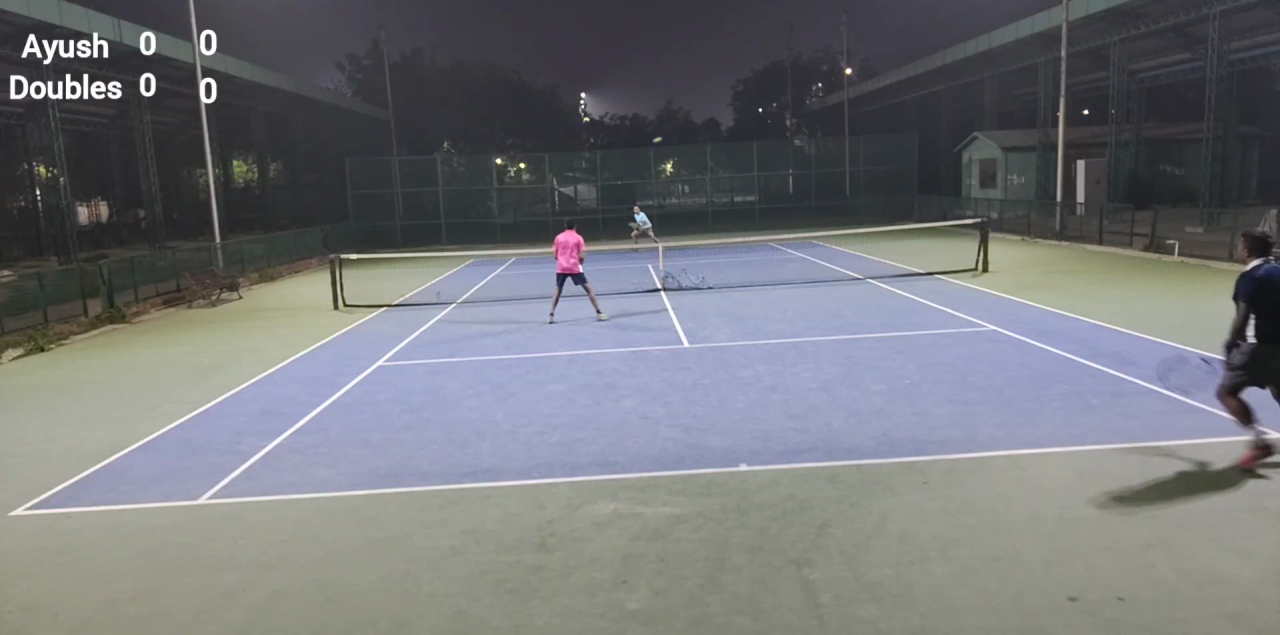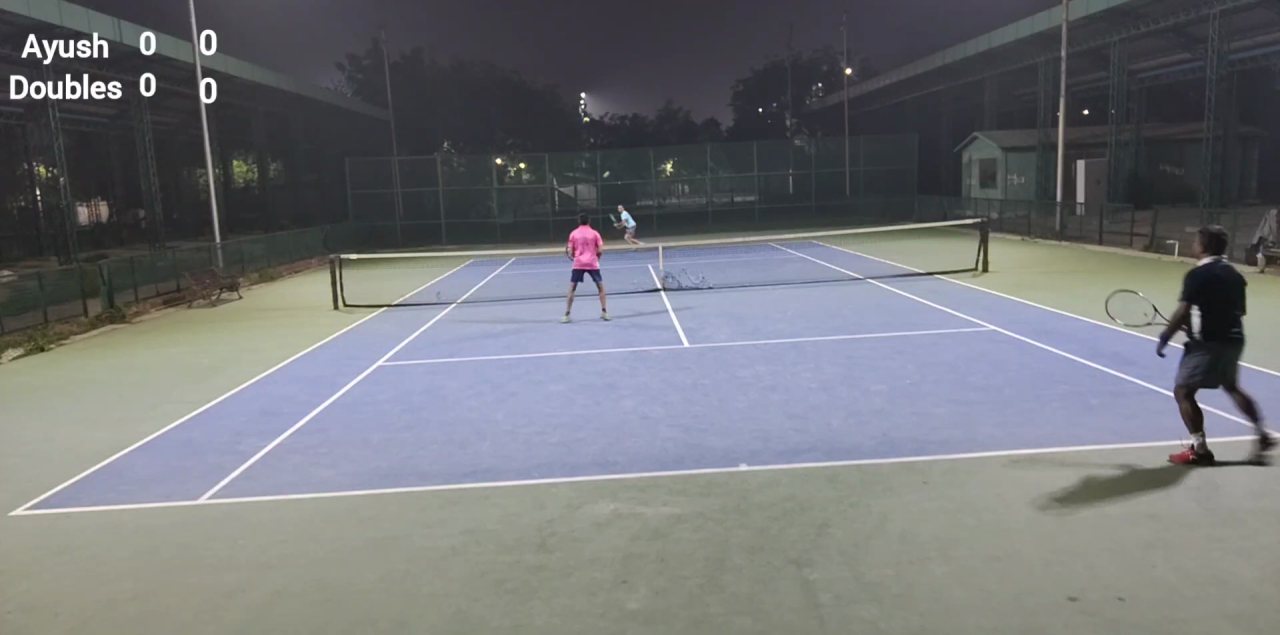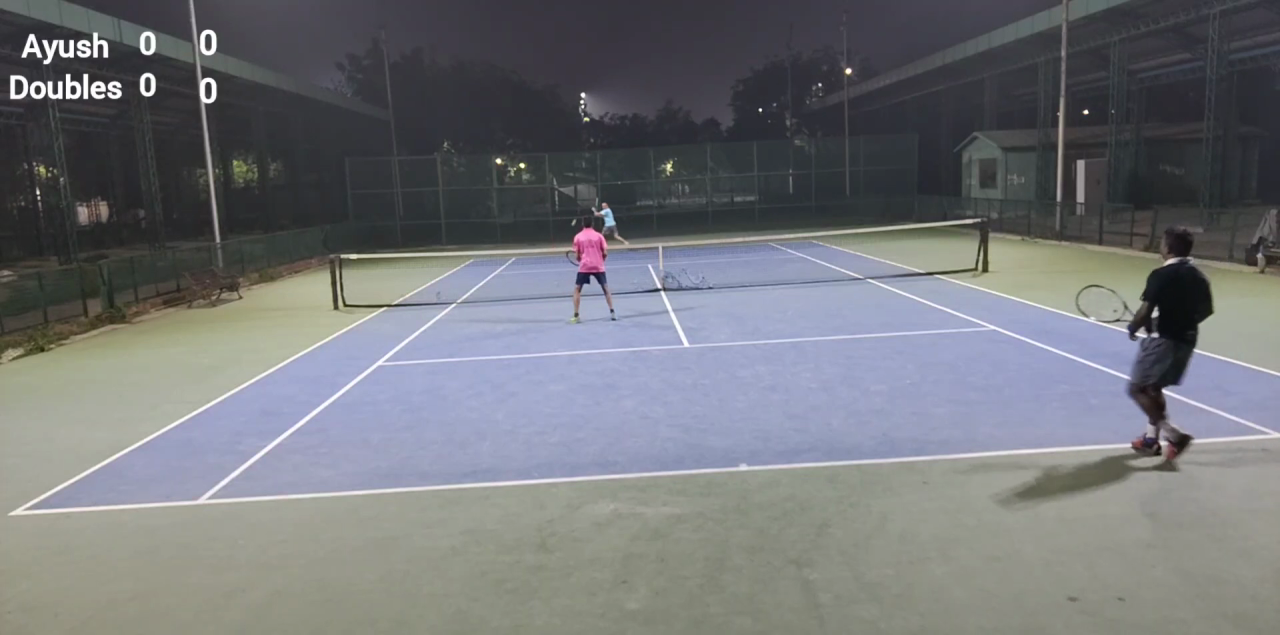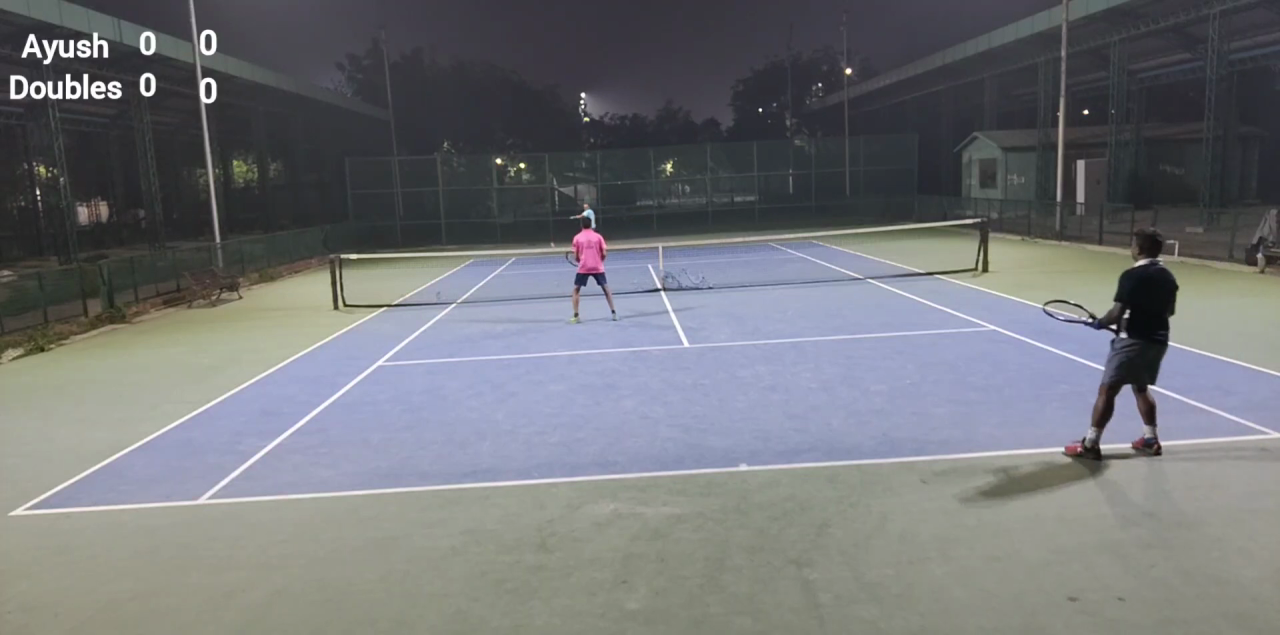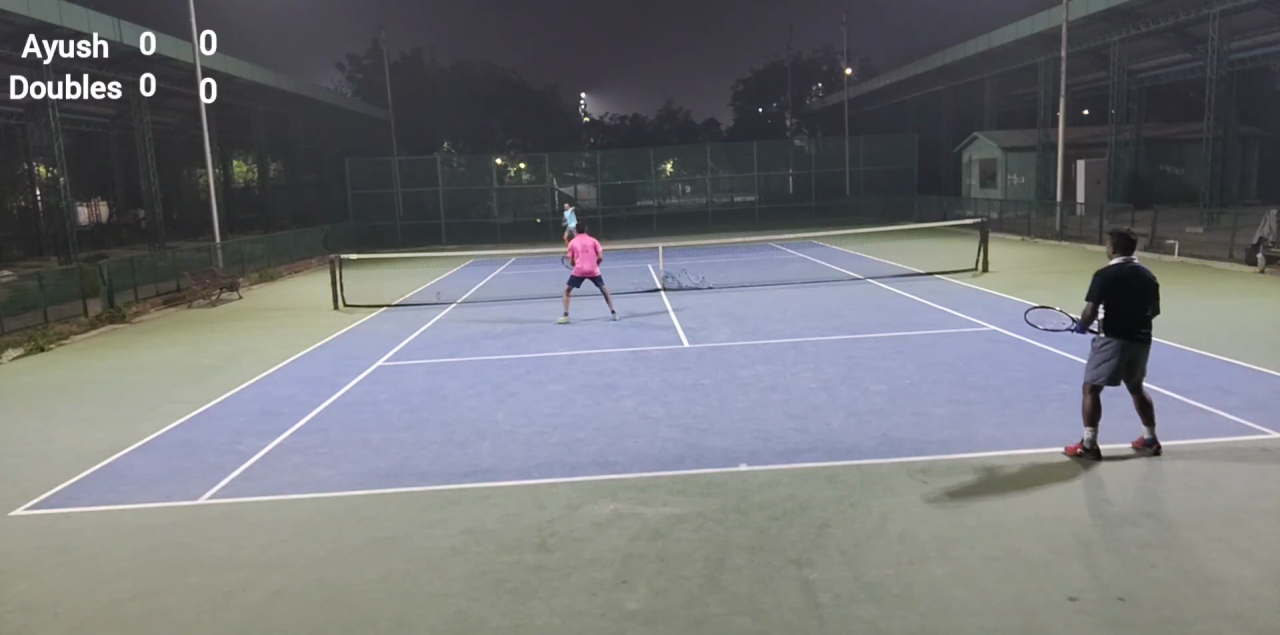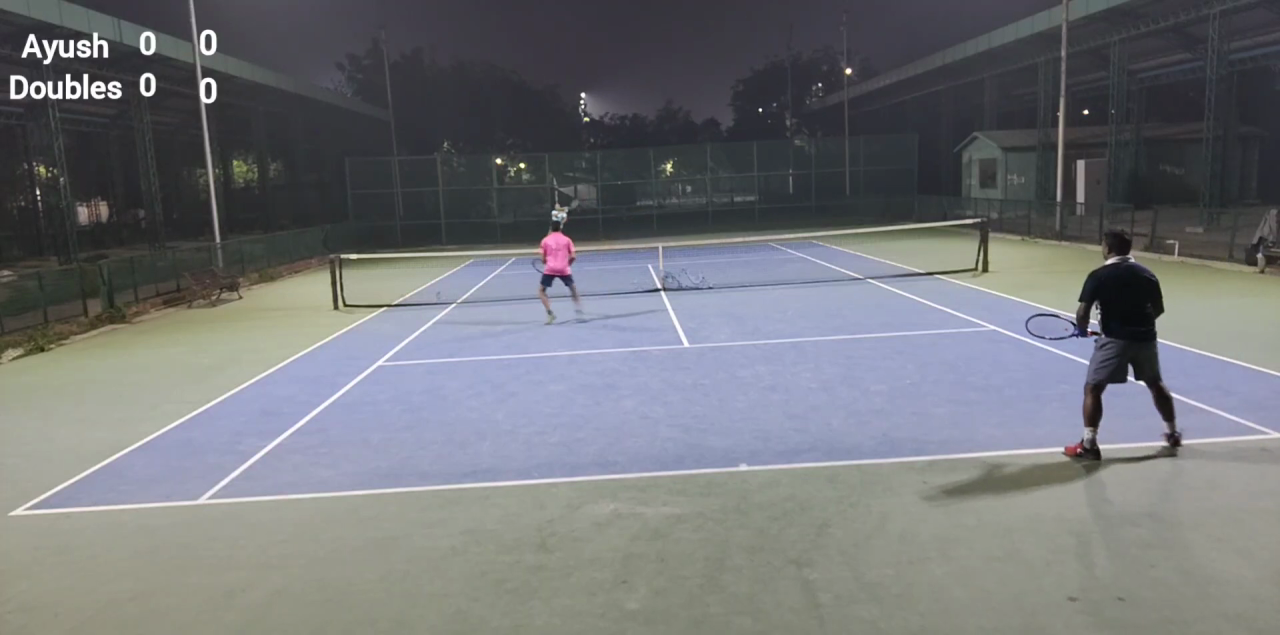
dt=0.3s
person 1, frame 1
left shoulder: (1251, 277)
left elbow: (1243, 315)
left wrist: (1230, 345)
left hip: (1259, 344)
left knee: (1226, 392)
left ankle: (1259, 443)
person 1, frame 2
left shoulder: (1197, 275)
right shoulder: (1234, 275)
left elbow: (1181, 313)
right elbow: (1240, 310)
left wrist: (1164, 338)
left hip: (1205, 343)
right hip: (1233, 339)
left knee: (1183, 392)
right knee: (1233, 388)
left ankle: (1200, 449)
right ankle: (1262, 435)
person 1, frame 3
left shoulder: (1161, 275)
right shoulder: (1199, 277)
left elbow: (1145, 313)
right elbow: (1207, 310)
left wrist: (1132, 327)
left hip: (1163, 339)
right hip: (1186, 340)
left knee: (1137, 389)
right knee: (1152, 388)
left ankle: (1174, 435)
right ankle: (1151, 439)
person 1, frame 4
left shoulder: (1133, 276)
right shoulder: (1168, 278)
left elbow: (1117, 313)
left wrist: (1100, 322)
left hip: (1134, 341)
right hip: (1159, 341)
left knee: (1107, 389)
right knee: (1141, 388)
left ankle: (1090, 444)
right ankle: (1151, 439)
person 1, frame 5
left shoulder: (1105, 275)
right shoulder: (1147, 276)
left elbow: (1090, 313)
right elbow: (1154, 311)
left wrist: (1082, 325)
left hip: (1113, 340)
right hip: (1141, 340)
left knee: (1091, 389)
right knee: (1137, 388)
left ankle: (1089, 445)
right ankle: (1150, 439)
person 1, frame 6
left shoulder: (1098, 276)
right shoulder: (1146, 274)
left elbow: (1081, 314)
right elbow: (1158, 309)
left wrist: (1082, 329)
left hip: (1114, 340)
right hip: (1145, 338)
left knee: (1092, 389)
right knee: (1155, 384)
left ankle: (1089, 444)
right ankle: (1172, 433)
